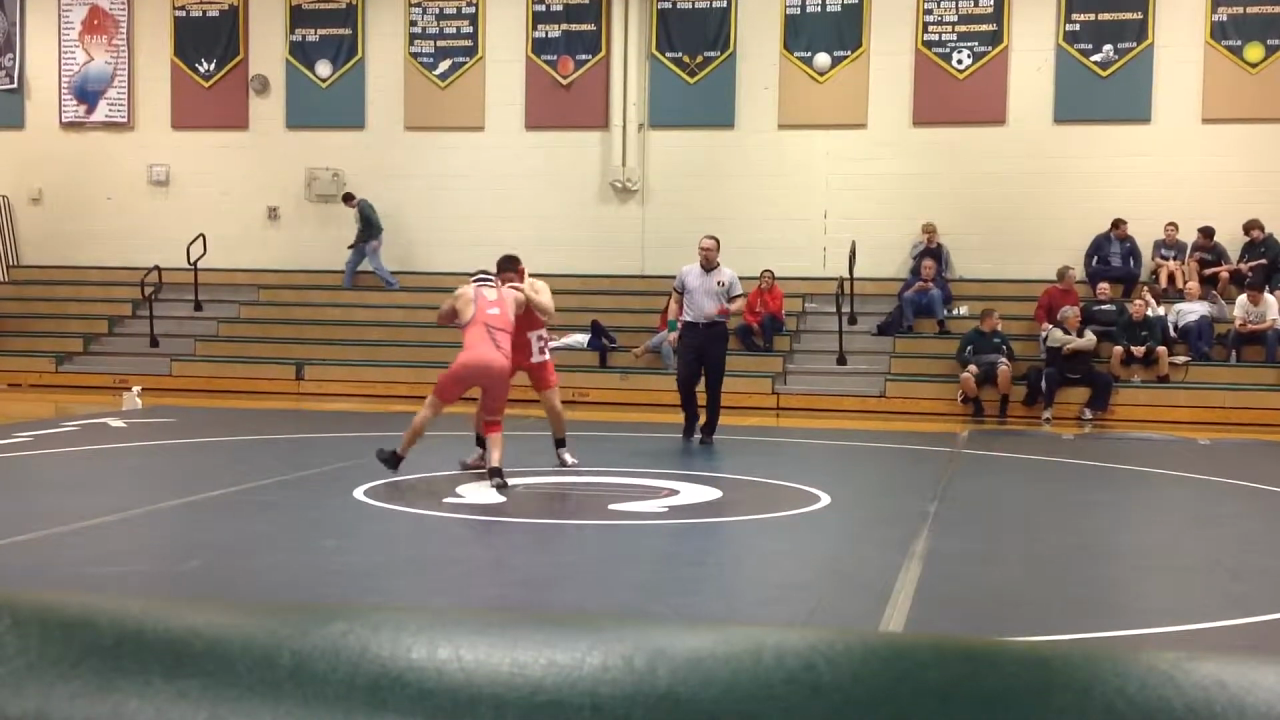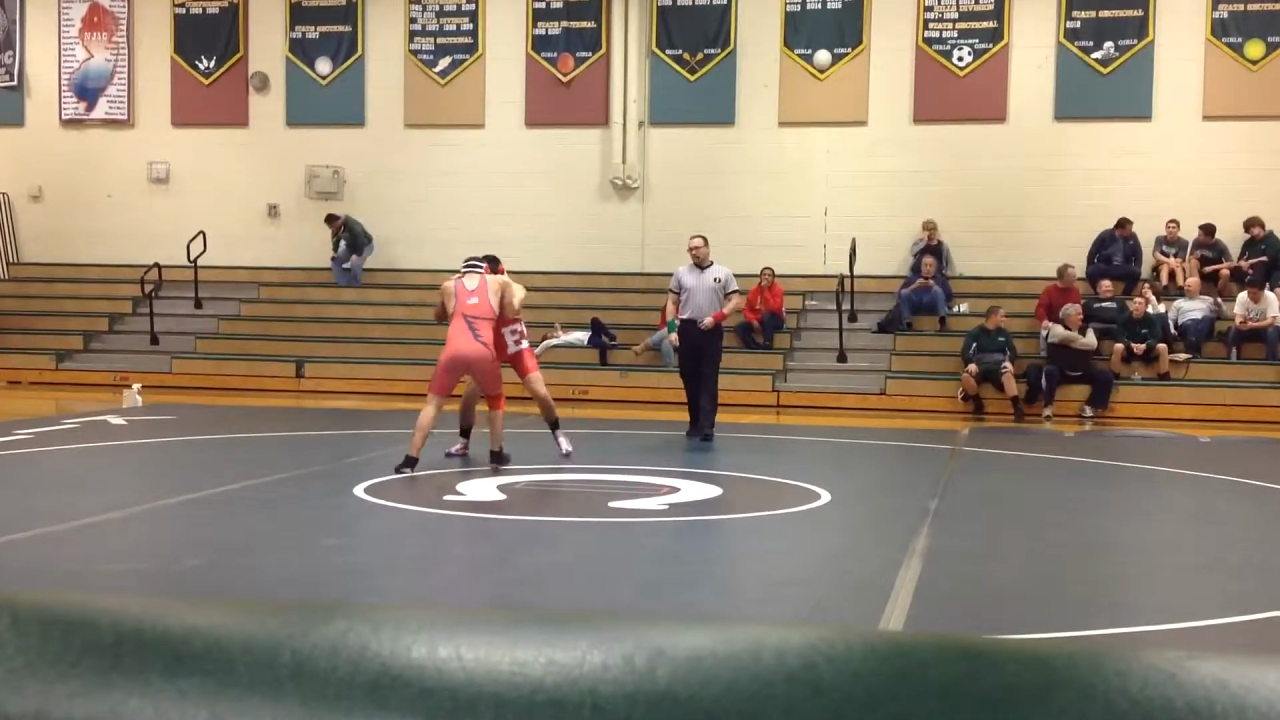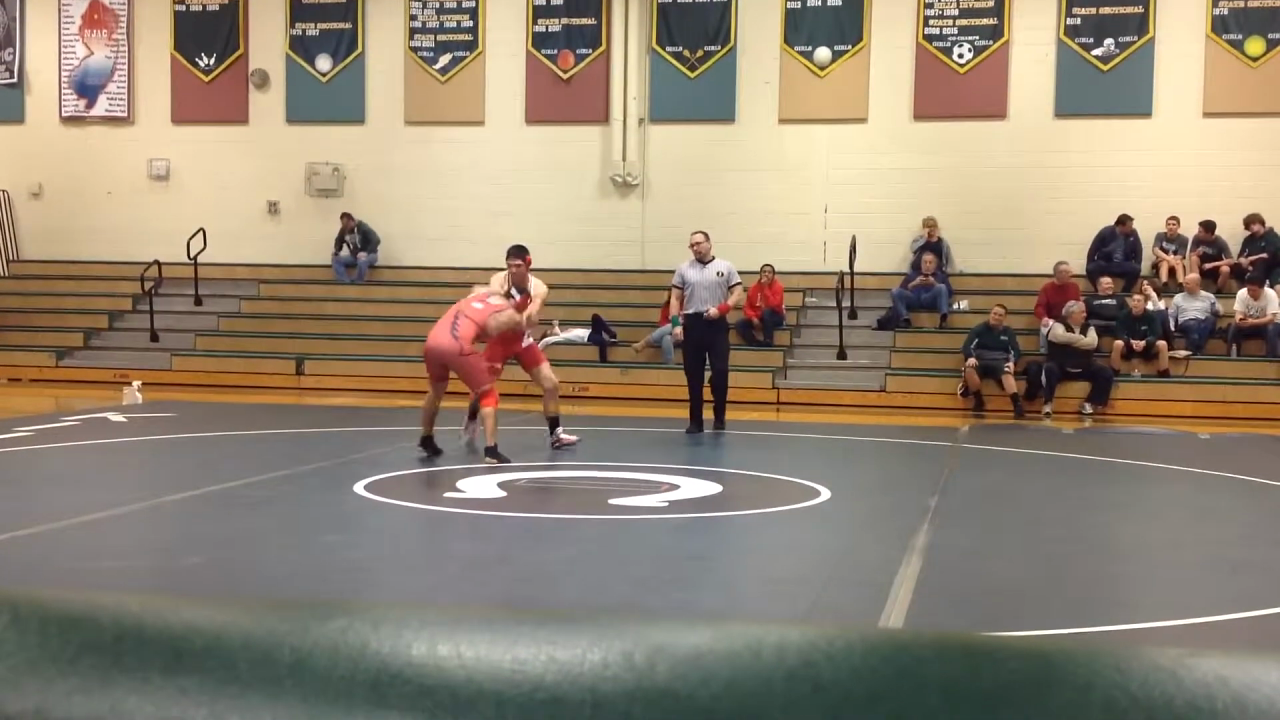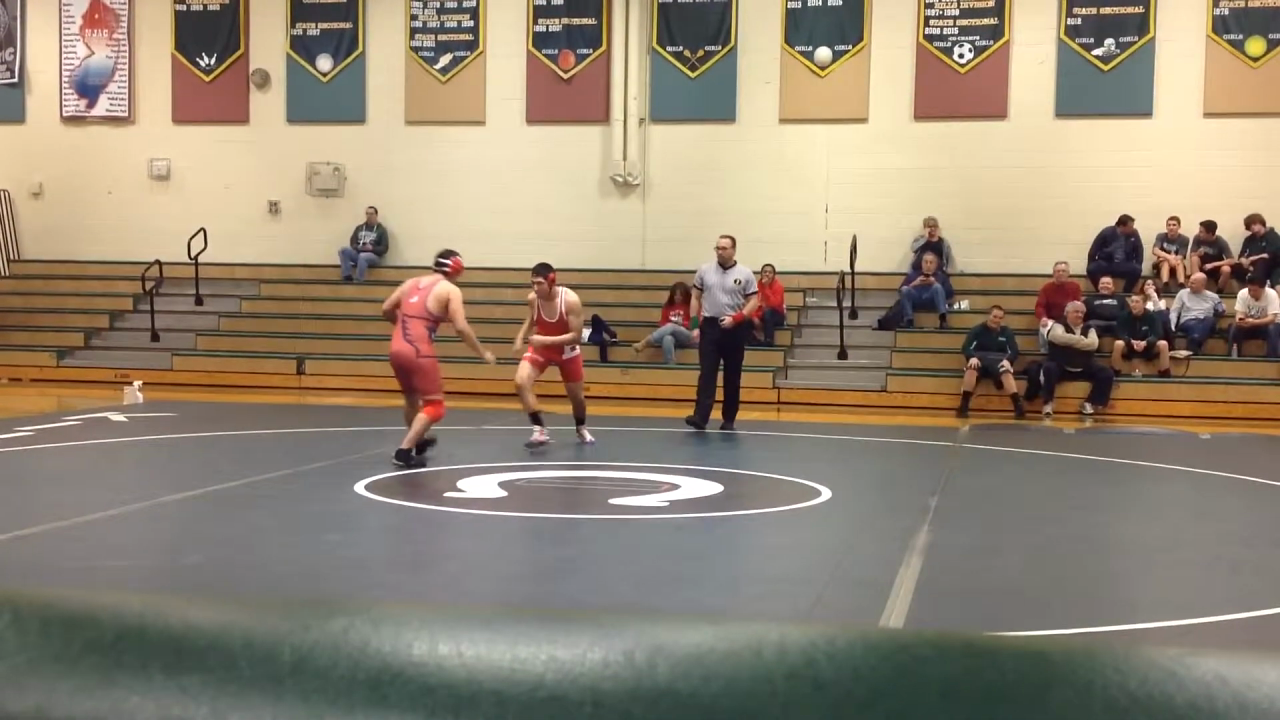
dt=0.5s
person 1, frame 1
left shoulder: (464, 293)
right shoulder: (511, 294)
left elbow: (441, 317)
right wrist: (521, 291)
left hip: (471, 363)
right hip: (501, 366)
left knee: (432, 407)
right knee: (492, 423)
left ankle: (398, 456)
right ankle: (495, 471)
person 1, frame 2
left shoulder: (448, 286)
right shoulder: (497, 282)
left elbow: (439, 317)
right elbow: (511, 312)
left hip: (454, 353)
right hip: (484, 353)
left knee: (433, 404)
right knee: (496, 400)
left ankle: (410, 461)
right ankle: (496, 454)
person 1, frame 3
left shoulder: (482, 293)
right shoulder: (513, 316)
right elbow: (523, 331)
left hip: (433, 343)
right hip: (457, 348)
left knee: (437, 390)
right knee: (488, 395)
left ankle: (427, 440)
right ankle: (491, 451)
person 1, frame 4
left shoulder: (411, 283)
right shoulder: (451, 291)
left elbow: (386, 309)
right elbow: (461, 328)
right wrist: (482, 352)
left hip: (396, 350)
right hip: (419, 353)
left knee: (412, 397)
right knee: (433, 407)
left ankle: (419, 441)
right ankle: (404, 451)
person 2, frame 1
left shoulder: (729, 276)
right shoulder: (685, 272)
left elbow: (740, 304)
right elbow: (675, 302)
left wrist: (721, 310)
right wrist: (672, 328)
left hip: (715, 334)
right hip: (690, 332)
left knee: (713, 385)
right knee: (685, 380)
left ankle: (708, 431)
right ankle: (690, 420)
person 2, frame 2
left shoulder: (723, 273)
right shoulder: (680, 273)
left elbow: (735, 301)
right elbow: (672, 303)
left wrist: (716, 318)
right wrist: (671, 329)
left hip: (711, 331)
right hip: (687, 330)
left knee: (709, 379)
right knee: (690, 379)
left ankle: (707, 426)
right ankle: (695, 423)
person 2, frame 3
left shoulder: (726, 267)
right shoulder: (683, 269)
left elbow: (738, 294)
right elbow: (675, 299)
left wrist: (720, 310)
right wrist: (675, 323)
left hip: (717, 325)
right hip: (692, 324)
left knee: (720, 371)
right knee: (693, 375)
left ankle: (719, 416)
right ankle: (695, 422)
person 2, frame 4
left shoulder: (745, 274)
right shoulder: (704, 270)
left elbow: (754, 302)
right elbow: (695, 298)
left wrist: (735, 319)
right wrist: (695, 325)
left hip: (735, 329)
right hip: (710, 326)
left knee: (732, 376)
right knee: (707, 373)
left ankle: (729, 419)
right ankle: (700, 416)
person 3, frame 1
left shoulder: (538, 287)
left elbow: (549, 312)
left wrist: (526, 291)
left hip: (537, 356)
right hip: (507, 353)
left knee: (554, 408)
left ankle: (562, 451)
right ankle: (480, 453)
person 3, frame 2
left shoulder: (516, 289)
left elbow: (510, 311)
left wrist: (505, 283)
left hip: (517, 347)
left knee: (540, 394)
right knee: (469, 396)
left ankle: (558, 434)
right ankle: (463, 443)
person 3, frame 3
left shoulder: (539, 288)
right shoulder: (499, 279)
left elbow: (532, 319)
right elbow: (490, 293)
left hip: (523, 341)
right hip: (499, 340)
left knee: (550, 385)
left ankle: (556, 434)
right ankle: (471, 422)
person 3, frame 4
left shoulder: (570, 300)
right shoulder: (533, 299)
left elbow: (576, 336)
left wrist: (546, 340)
right wrist: (520, 337)
left hip: (567, 350)
right hip: (541, 347)
left knee: (577, 396)
right knee: (521, 381)
left ankle: (581, 428)
right ankle: (540, 430)
